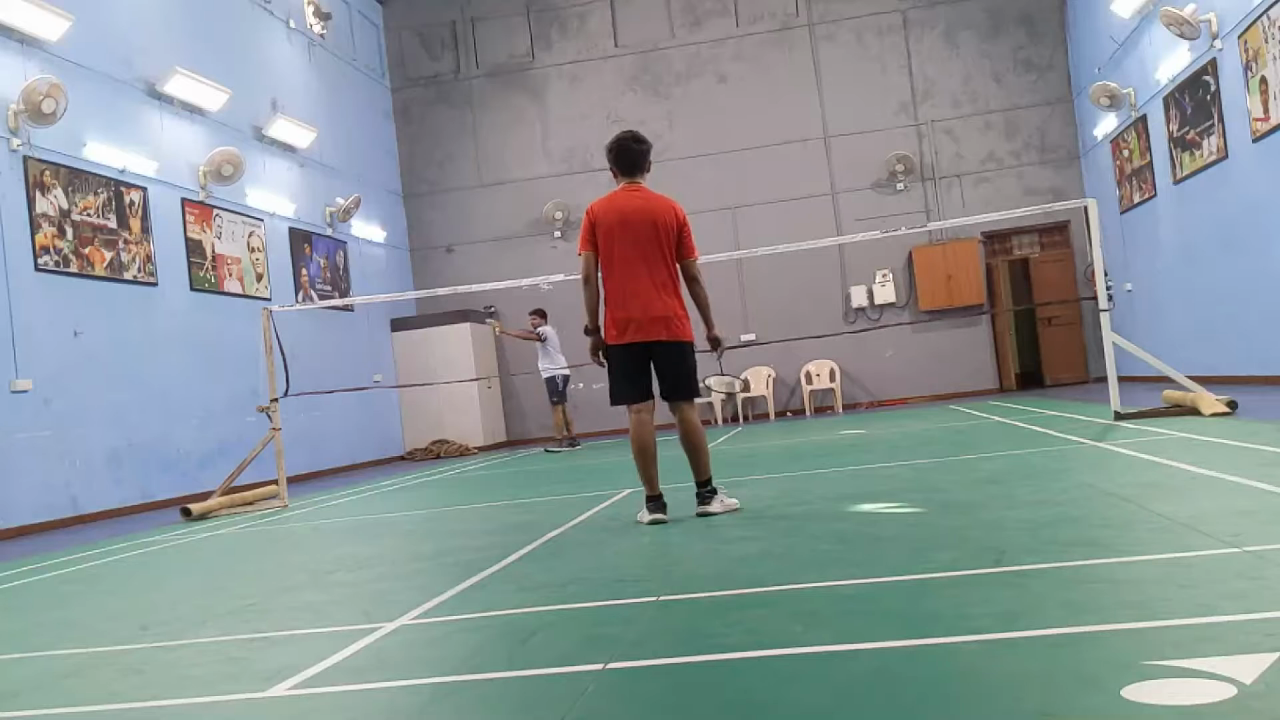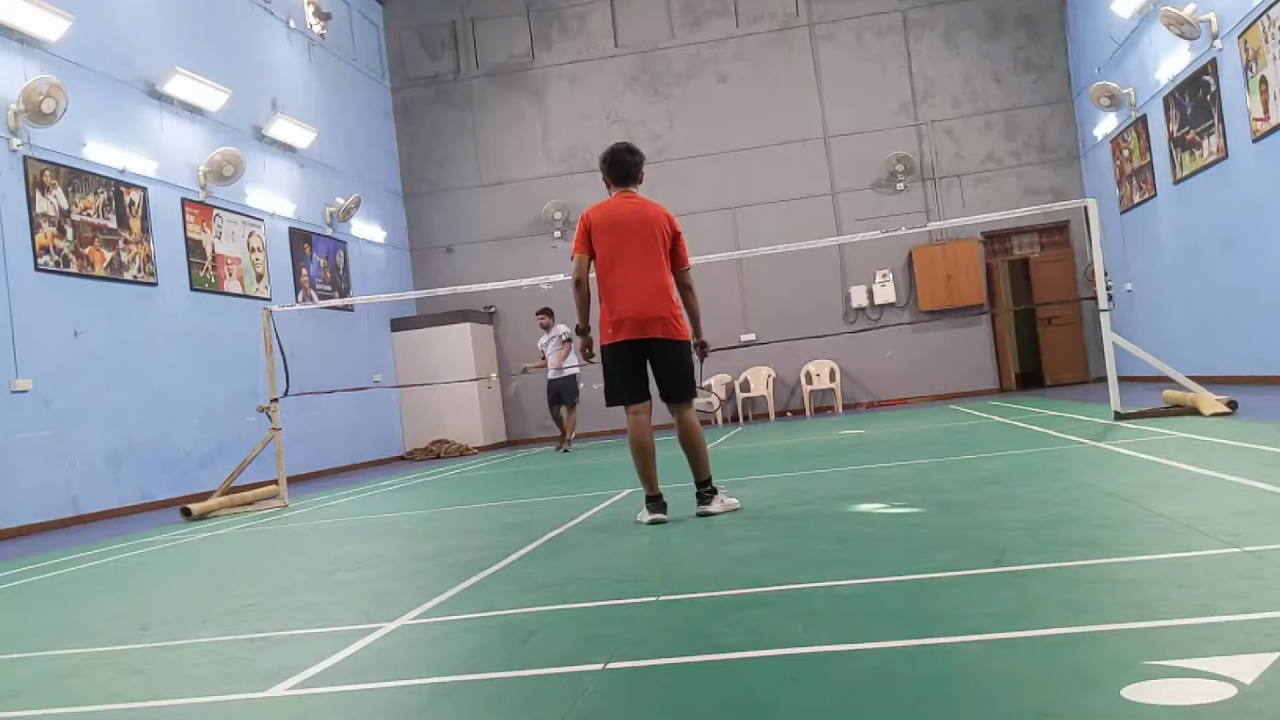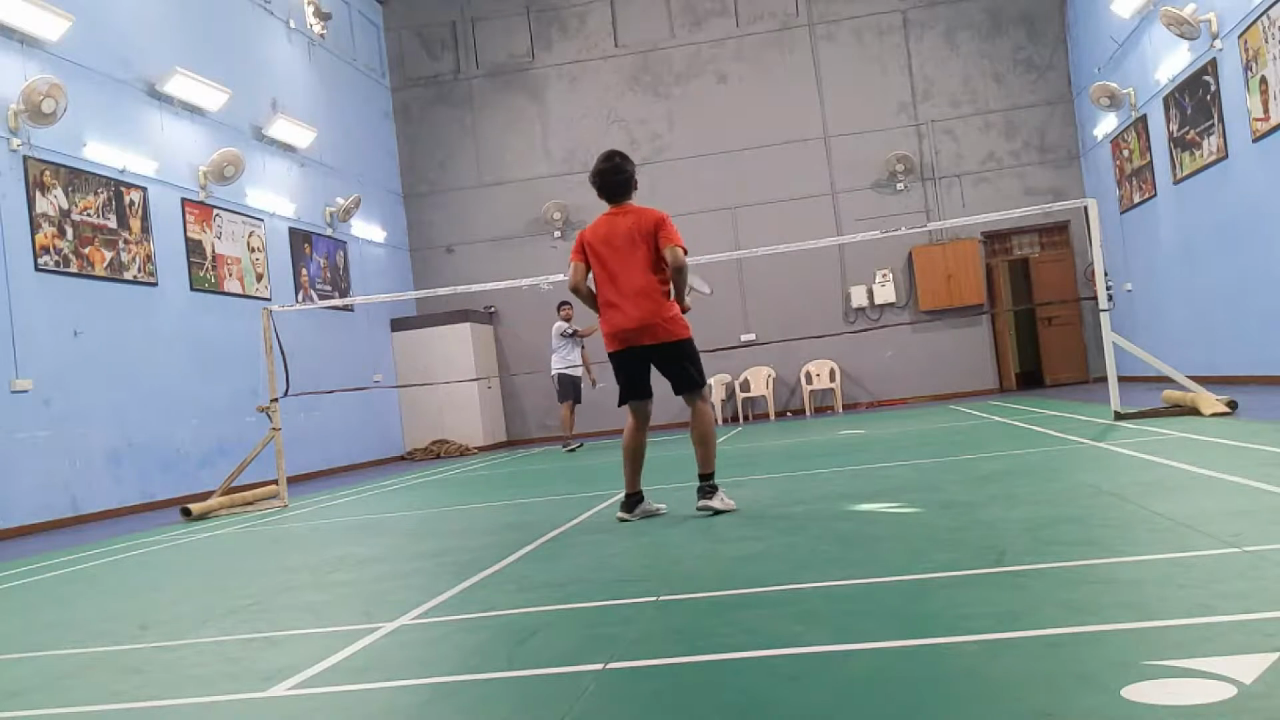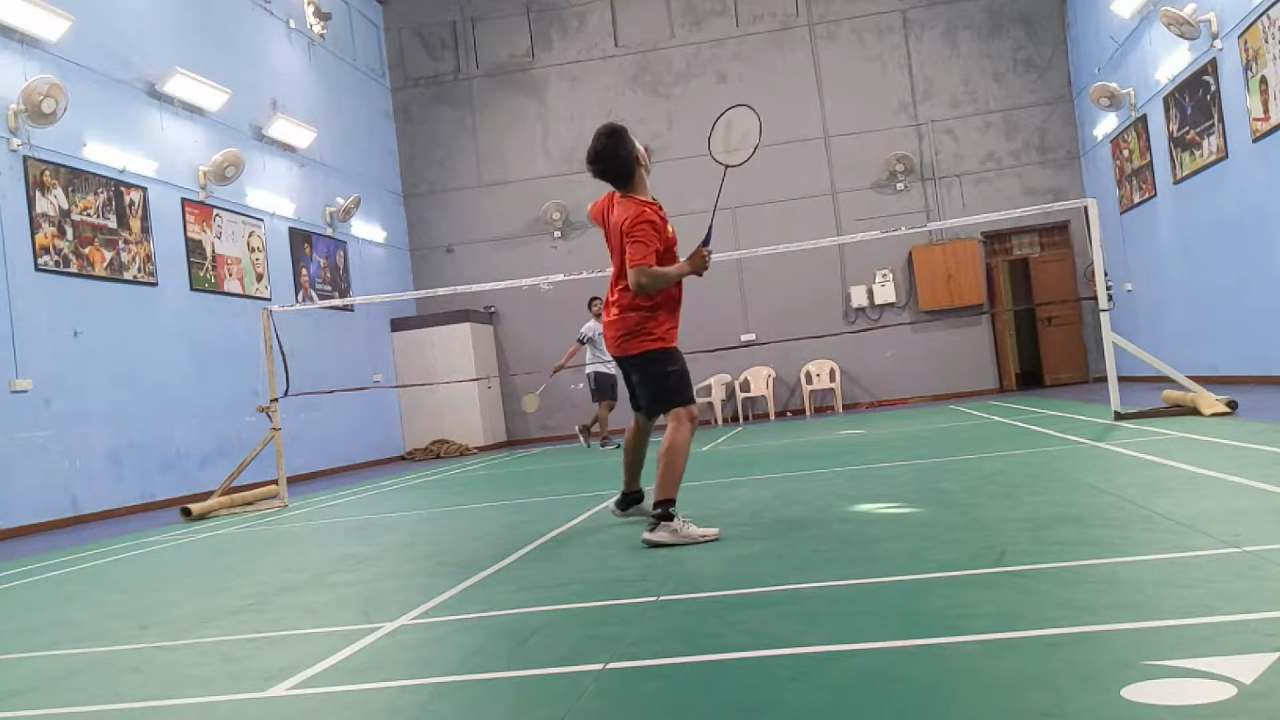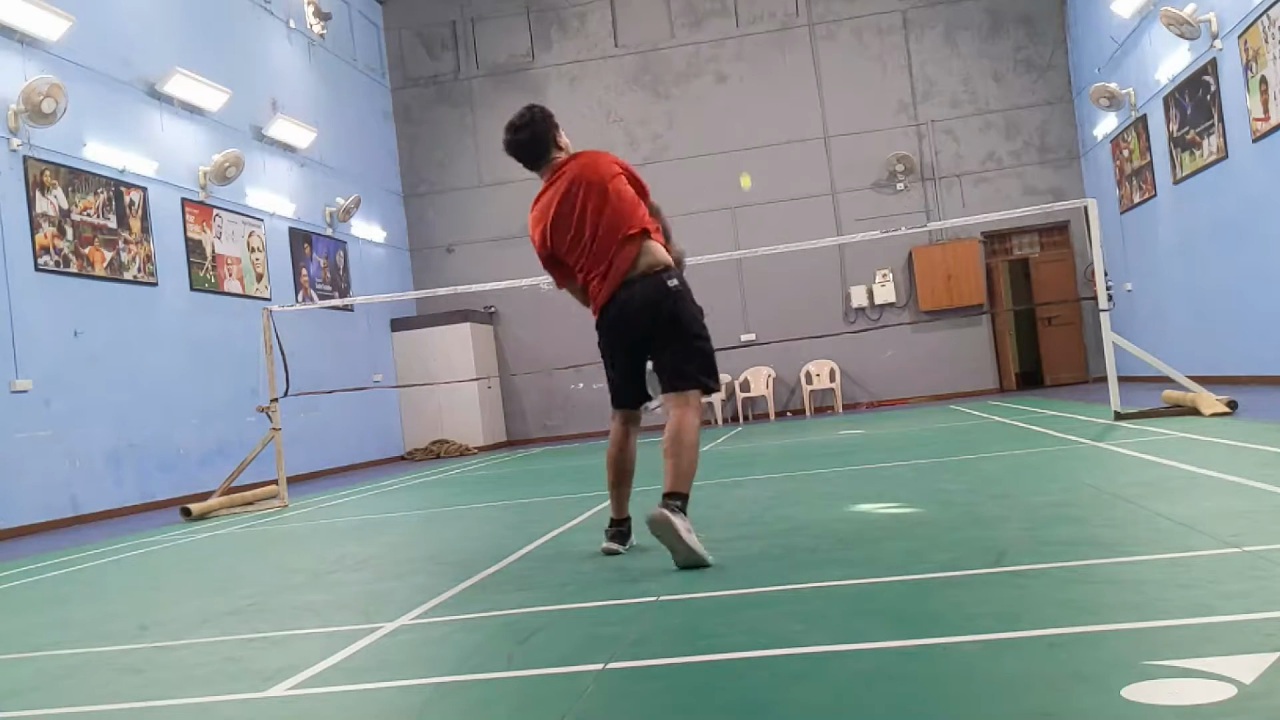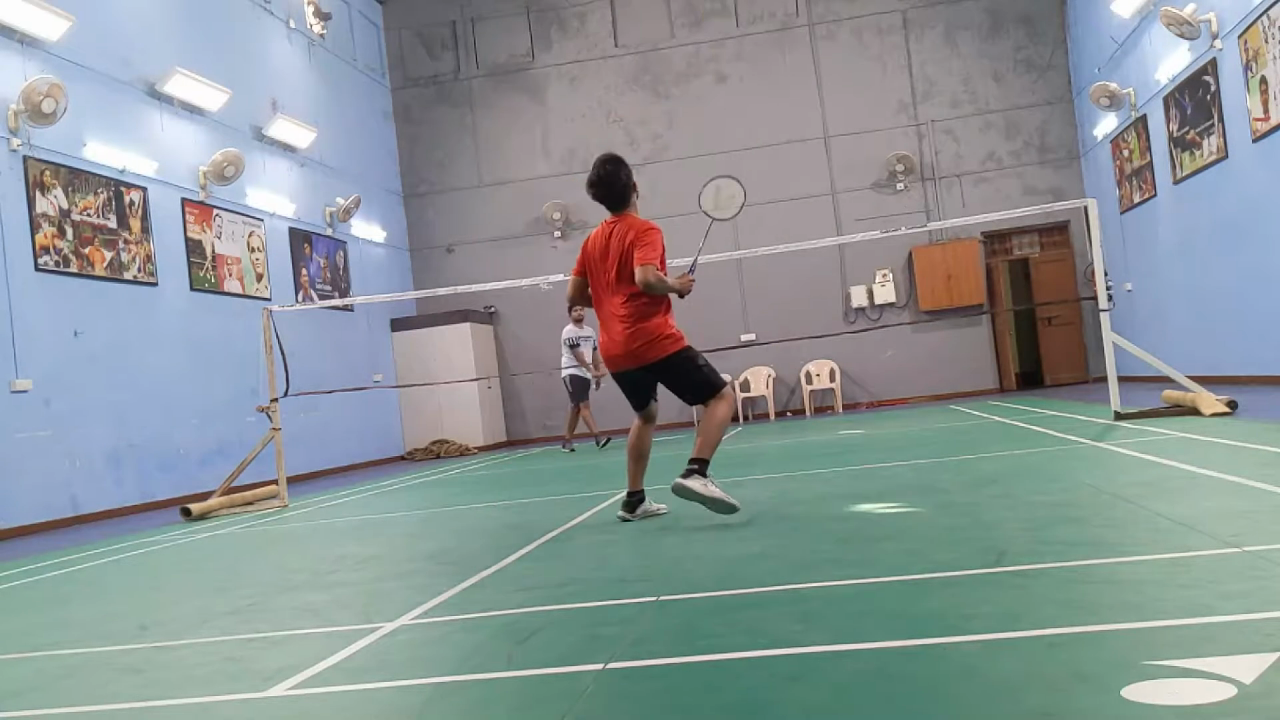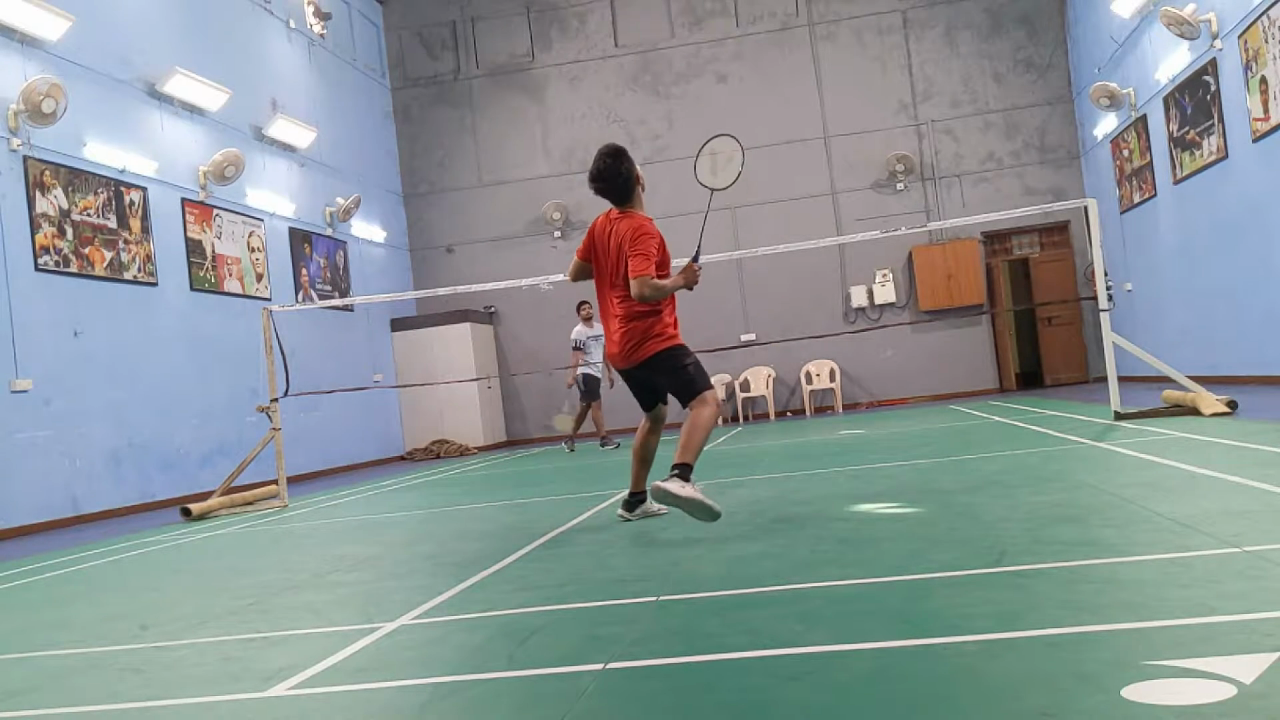
dt=0.5s
person 1, frame 1
left shoulder: (597, 212)
right shoulder: (670, 209)
left elbow: (589, 277)
right elbow: (692, 275)
left wrist: (593, 331)
right wrist: (710, 325)
left hip: (622, 330)
right hip: (671, 326)
left knee: (639, 412)
right knee: (684, 408)
left ankle: (654, 502)
right ankle: (707, 494)
person 1, frame 2
left shoulder: (591, 218)
right shoulder: (662, 216)
left elbow: (579, 277)
right elbow: (685, 283)
left wrist: (583, 329)
right wrist: (698, 332)
left hip: (617, 328)
right hip: (667, 323)
left knee: (637, 412)
right knee: (682, 408)
left ankle: (654, 501)
right ankle: (707, 494)
person 1, frame 3
left shoulder: (589, 235)
right shoulder: (655, 219)
left elbow: (576, 283)
right elbow: (676, 261)
right wrist: (680, 299)
left hip: (618, 334)
right hip: (662, 325)
left knee: (638, 412)
right knee: (698, 399)
left ankle: (632, 499)
right ankle: (708, 489)
person 1, frame 4
left shoulder: (612, 201)
right shoulder: (641, 217)
left elbow: (593, 214)
right elbow: (639, 279)
right wrist: (687, 268)
left hip: (628, 332)
right hip: (644, 335)
left knee: (646, 414)
right knee: (682, 415)
left ankle: (630, 495)
right ankle: (664, 518)
person 1, frame 5
left shoulder: (539, 222)
right shoulder: (598, 164)
left elbow: (579, 292)
right elbow: (653, 214)
right wrist: (670, 249)
left hip: (612, 308)
right hip: (658, 287)
left knee: (624, 418)
right knee: (684, 405)
left ankle: (618, 527)
right ankle: (673, 508)
person 1, frame 6
left shoulder: (593, 239)
right shoulder: (644, 230)
left elbow: (575, 296)
right elbow: (647, 278)
right wrist: (677, 285)
left hip: (615, 352)
right hip: (655, 342)
left knee: (646, 414)
right knee: (721, 397)
left ankle: (634, 500)
right ankle: (696, 473)
person 1, frame 7
left shoulder: (600, 225)
right shoulder: (642, 231)
left elbow: (575, 273)
right elbow: (643, 290)
right wrist: (680, 279)
left hip: (621, 346)
right hip: (653, 340)
left knee: (655, 415)
right knee: (705, 402)
left ankle: (635, 499)
right ankle: (679, 478)
